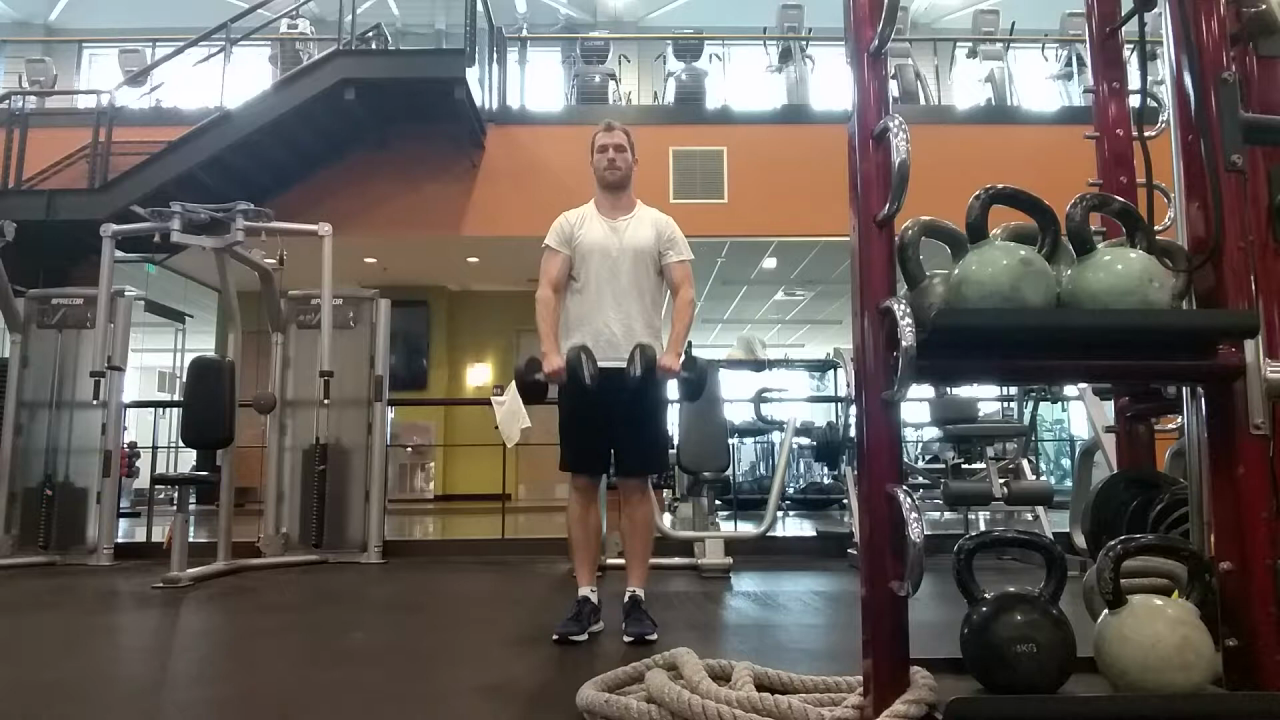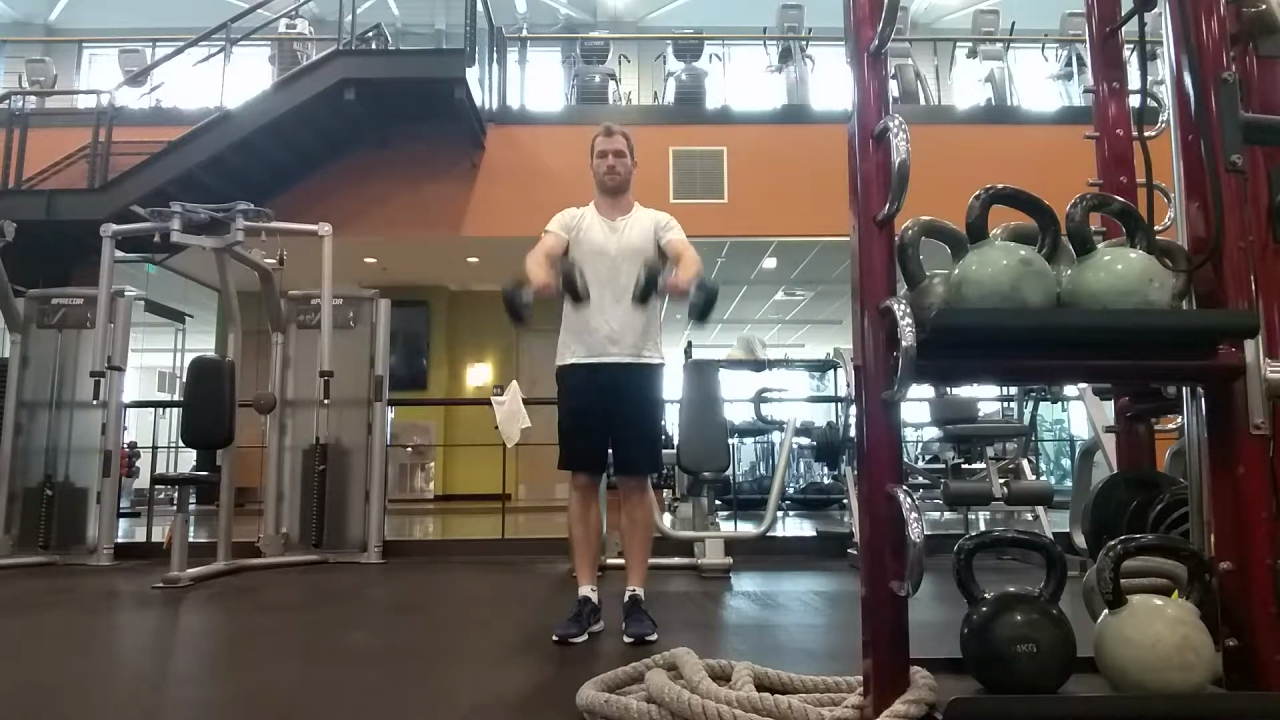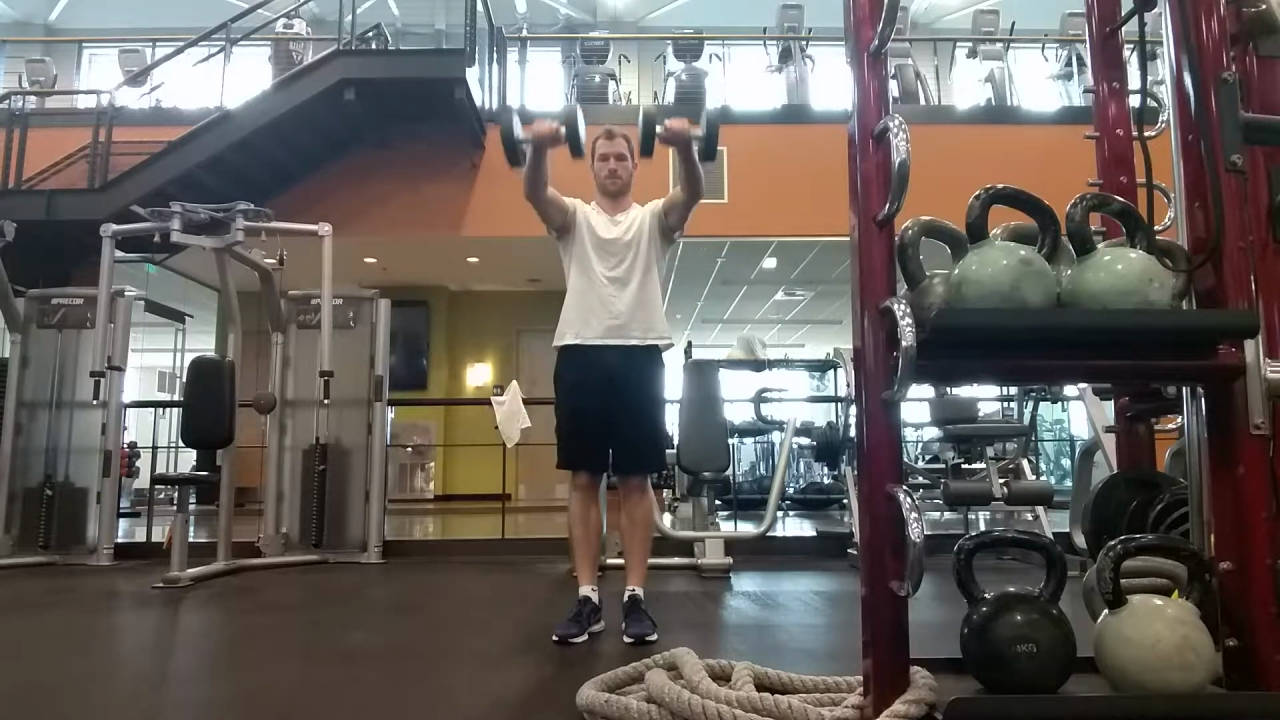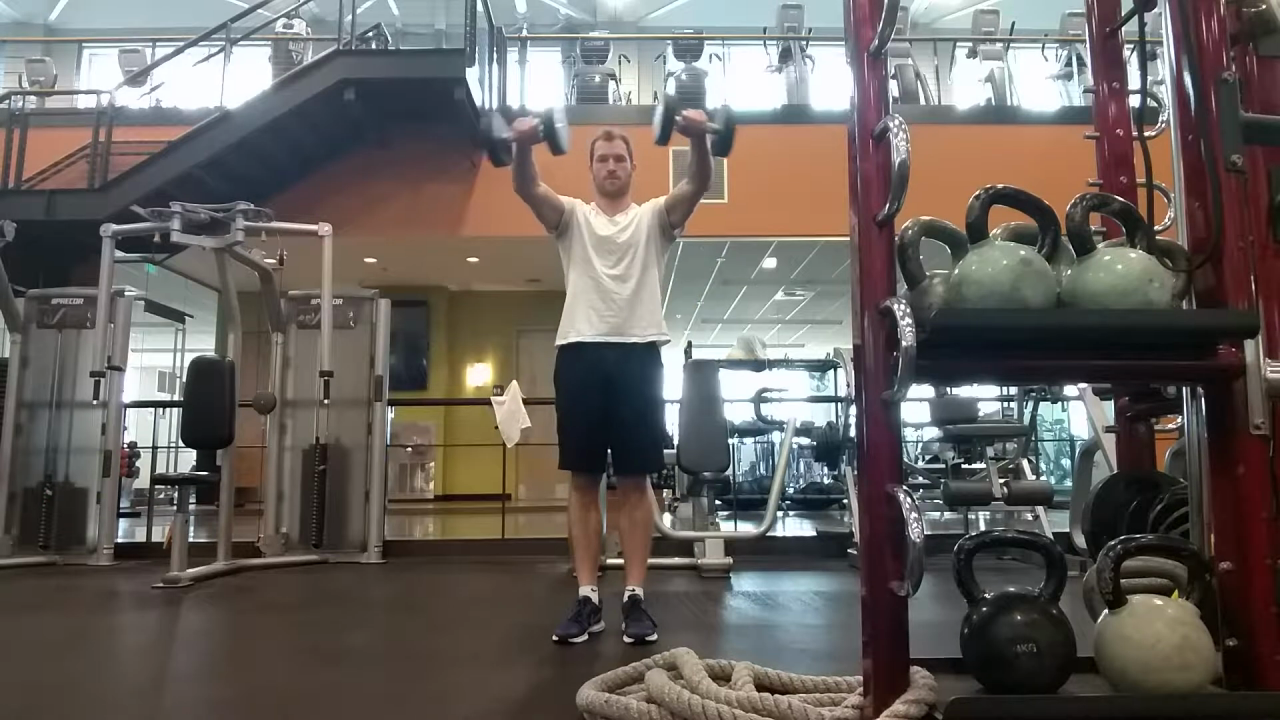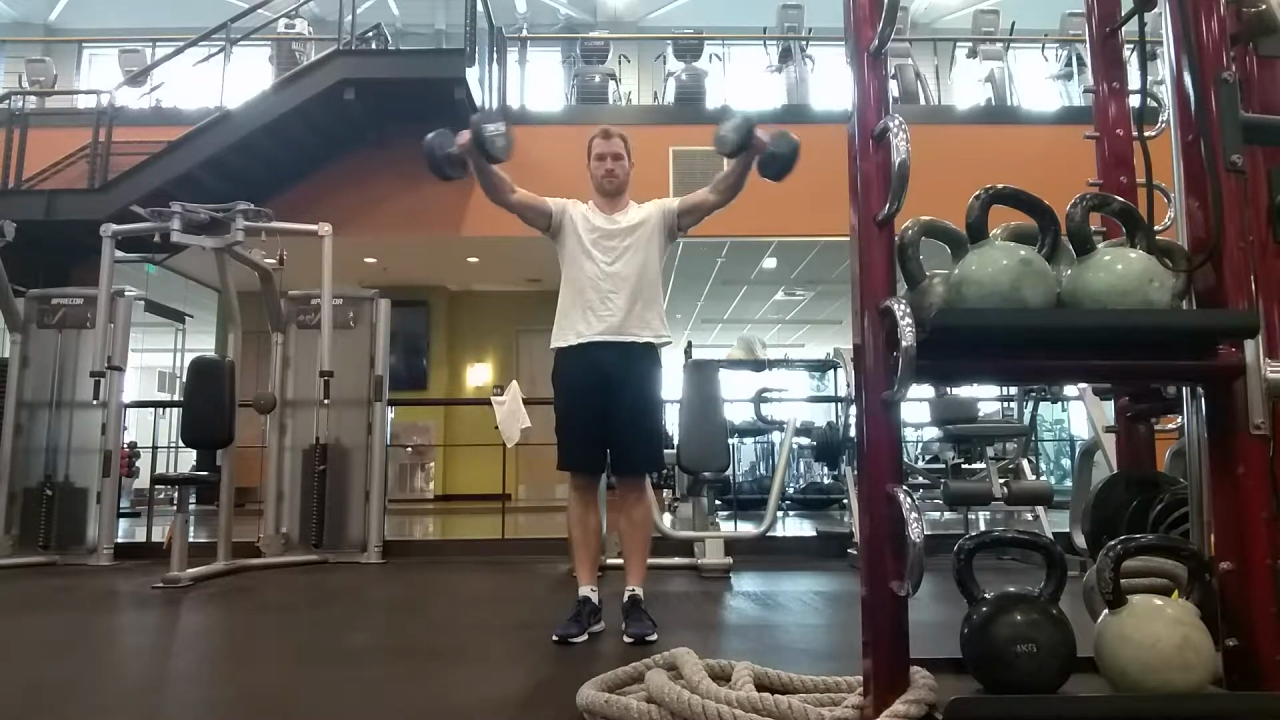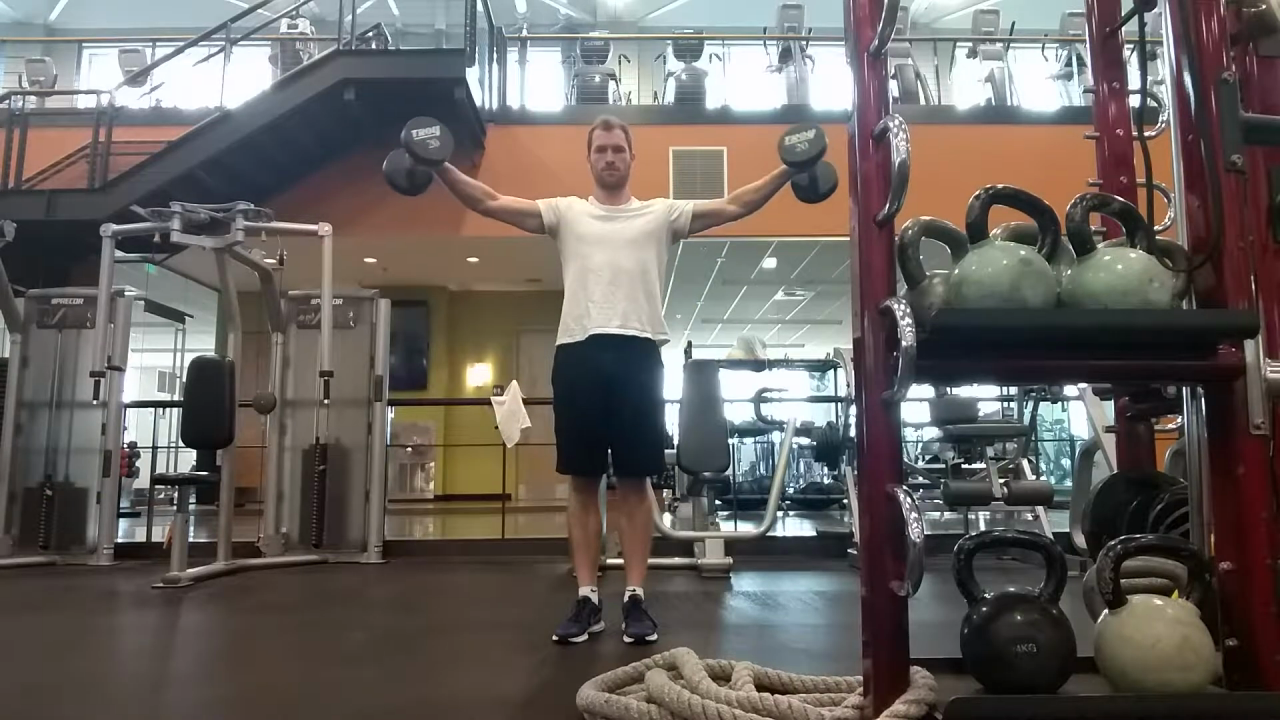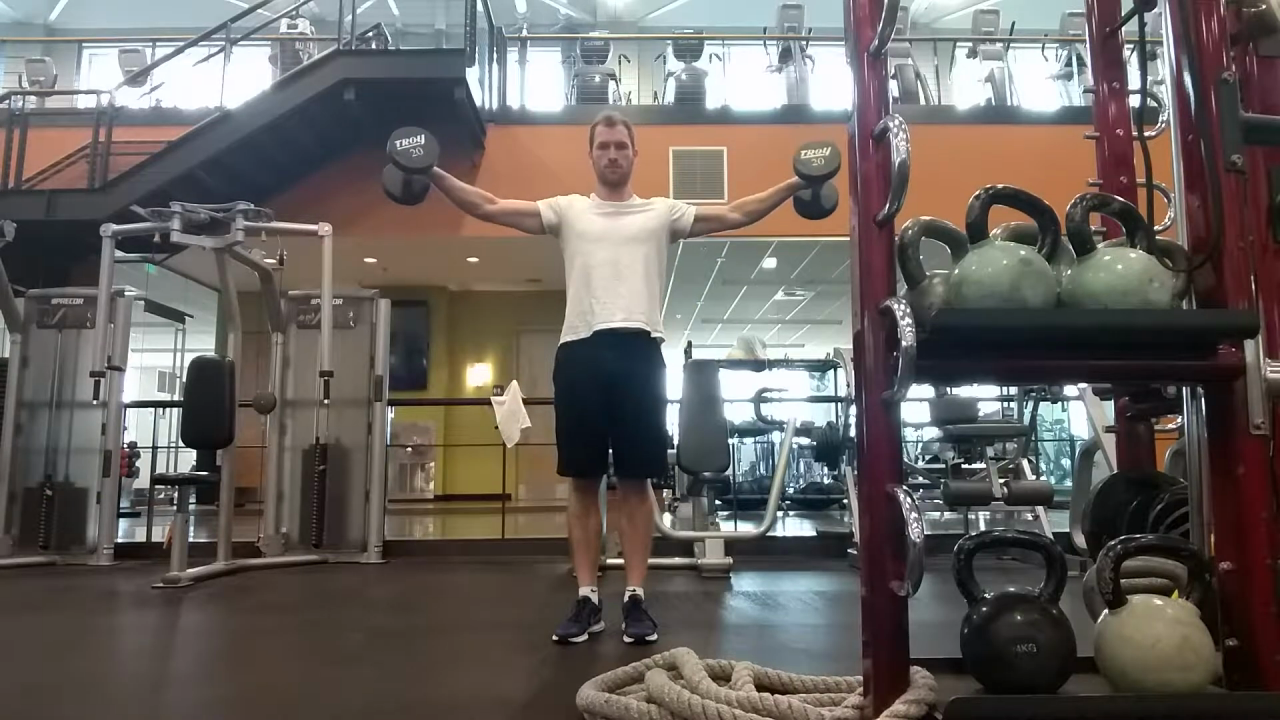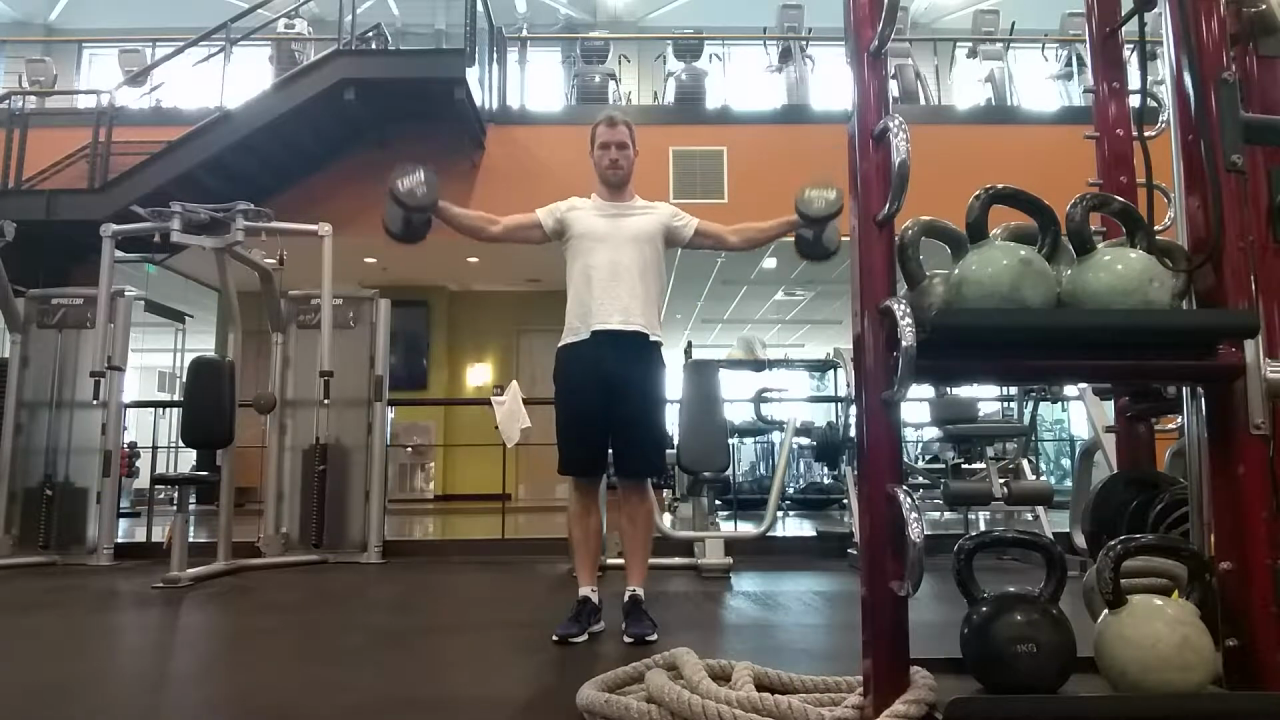
dt=0.4s
person 1, frame 1
left shoulder: (660, 225)
right shoulder: (569, 224)
left elbow: (684, 291)
right elbow: (548, 291)
left wrist: (673, 351)
right wrist: (550, 351)
left knee: (636, 484)
right knee: (583, 483)
left ankle: (635, 598)
right ankle: (586, 599)
person 1, frame 2
left shoulder: (656, 222)
right shoulder: (571, 221)
left elbow: (686, 255)
right elbow: (542, 254)
left wrist: (685, 272)
right wrist: (539, 271)
left hip: (638, 364)
right hip: (581, 363)
left knee: (635, 481)
right knee: (583, 480)
left ankle: (635, 597)
right ankle: (587, 598)
person 1, frame 3
left shoulder: (655, 219)
right shoulder: (573, 217)
left elbow: (692, 191)
right elbow: (534, 192)
left wrist: (684, 147)
right wrist: (539, 148)
left hip: (638, 354)
right hip: (580, 353)
left knee: (635, 480)
right knee: (584, 479)
left ankle: (634, 597)
right ankle: (587, 597)
person 1, frame 4
left shoulder: (655, 217)
right shoulder: (571, 216)
left elbow: (698, 184)
right elbow: (526, 187)
left wrist: (698, 139)
right wrist: (524, 145)
left hip: (638, 353)
right hip: (581, 353)
left knee: (635, 480)
right knee: (583, 479)
left ankle: (635, 597)
right ankle: (587, 598)
person 1, frame 5
left shoulder: (657, 216)
right shoulder: (566, 215)
left elbow: (716, 194)
right elbow: (507, 195)
left wrist: (747, 154)
right wrist: (477, 157)
left hip: (636, 354)
right hip: (578, 354)
left knee: (633, 479)
right knee: (583, 479)
left ankle: (634, 597)
right ankle: (587, 598)
person 1, frame 6
left shoulder: (661, 213)
right shoulder: (566, 212)
left elbow: (733, 206)
right elbow: (491, 203)
left wrist: (788, 170)
right wrist: (439, 167)
left hip: (637, 352)
right hip: (578, 352)
left knee: (635, 480)
right knee: (583, 481)
left ankle: (635, 598)
right ankle: (587, 599)
person 1, frame 7
left shoulder: (662, 212)
right shoulder: (567, 210)
left elbow: (734, 214)
right elbow: (489, 207)
left wrist: (795, 183)
right wrist: (433, 174)
left hip: (639, 351)
right hip: (580, 352)
left knee: (636, 481)
right knee: (583, 481)
left ankle: (635, 599)
right ankle: (587, 599)
person 1, frame 8
left shoulder: (661, 215)
right shoulder: (569, 211)
left elbow: (731, 236)
right elbow: (495, 227)
left wrist: (797, 221)
right wrist: (437, 208)
left hip: (639, 352)
right hip: (581, 352)
left knee: (636, 481)
right knee: (583, 481)
left ankle: (635, 598)
right ankle: (587, 599)
